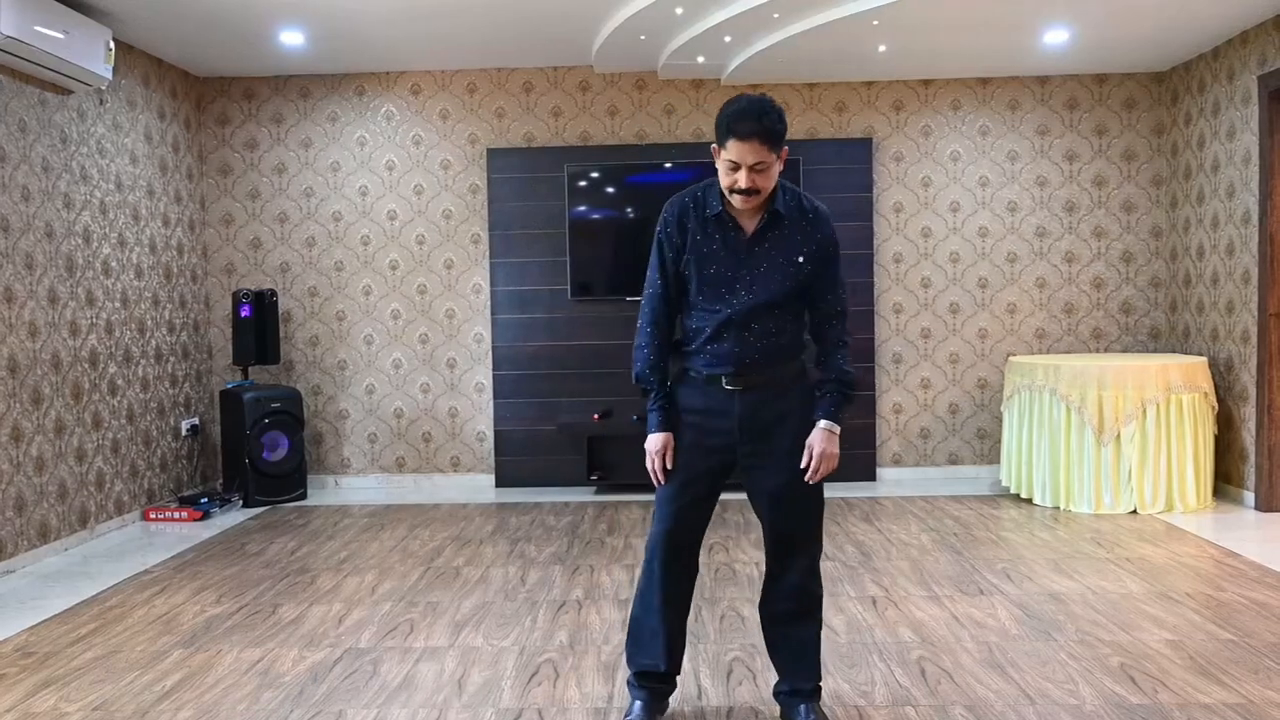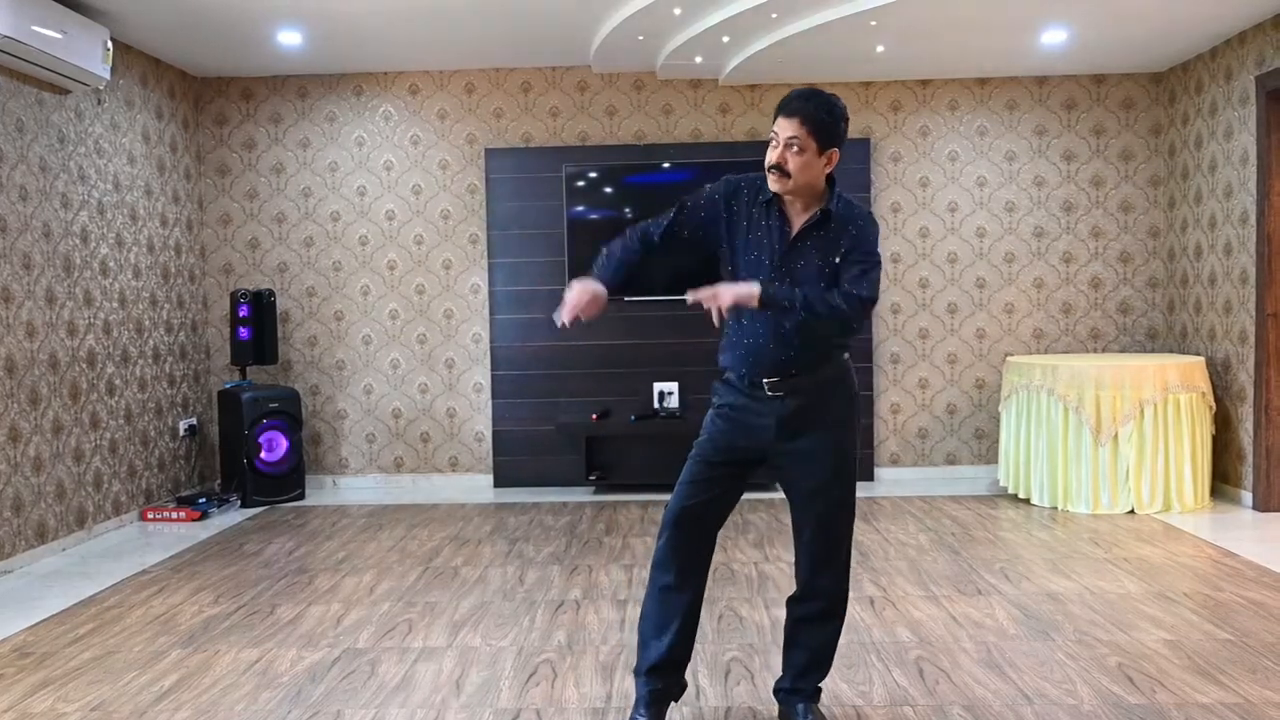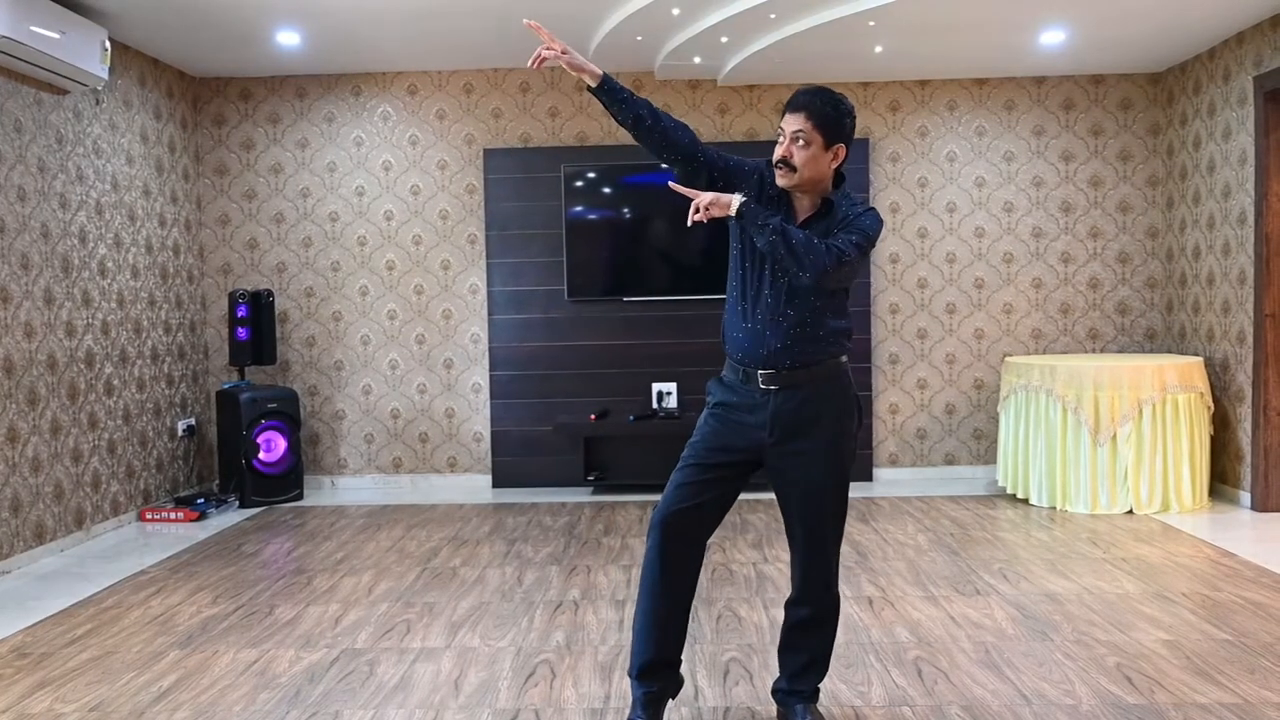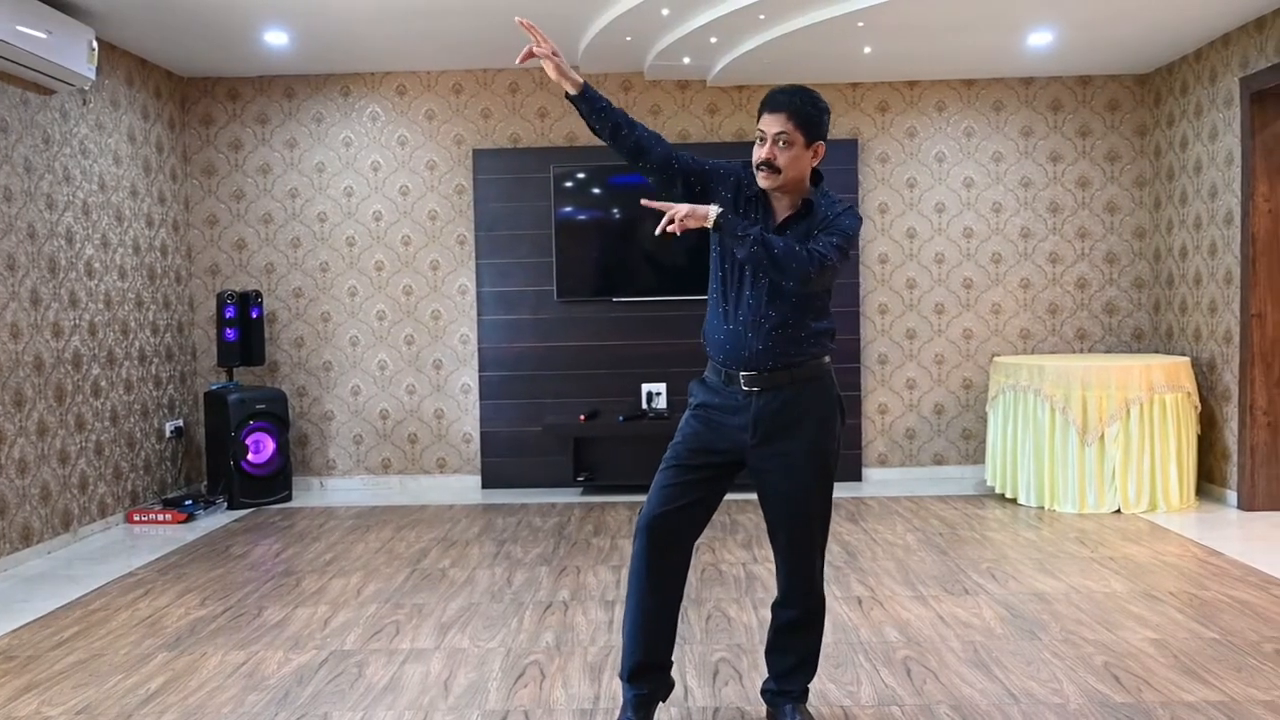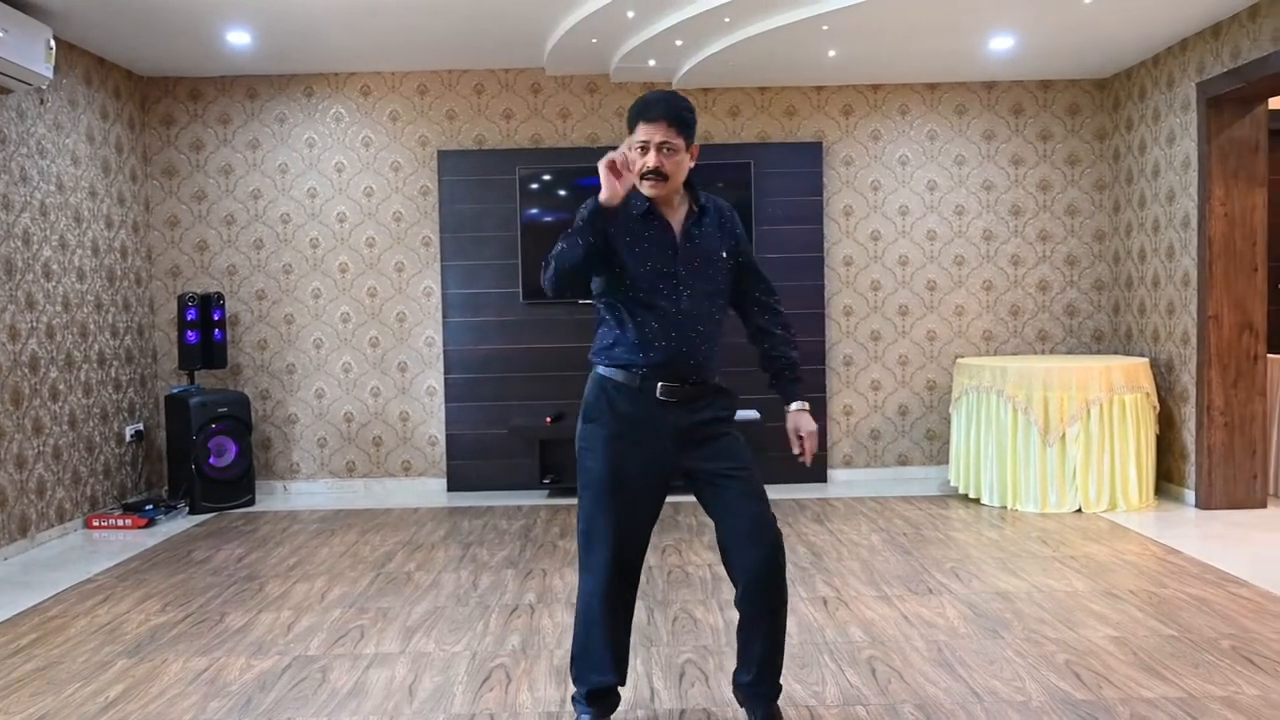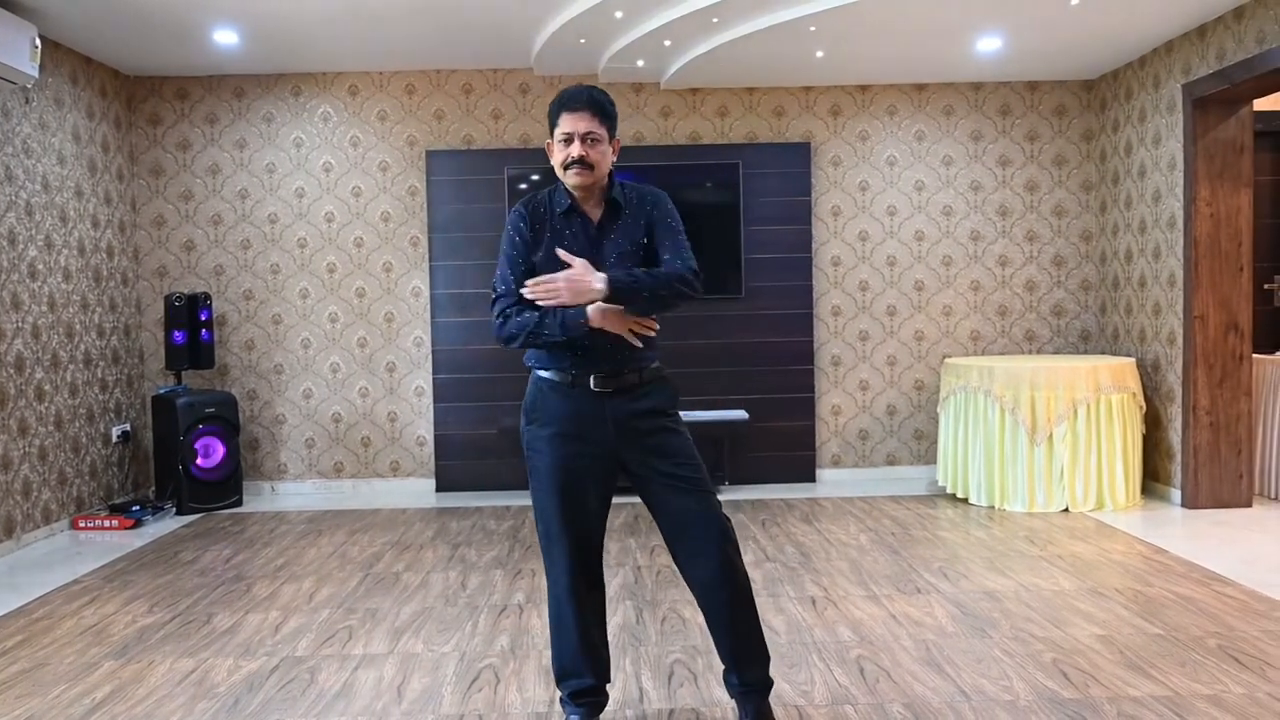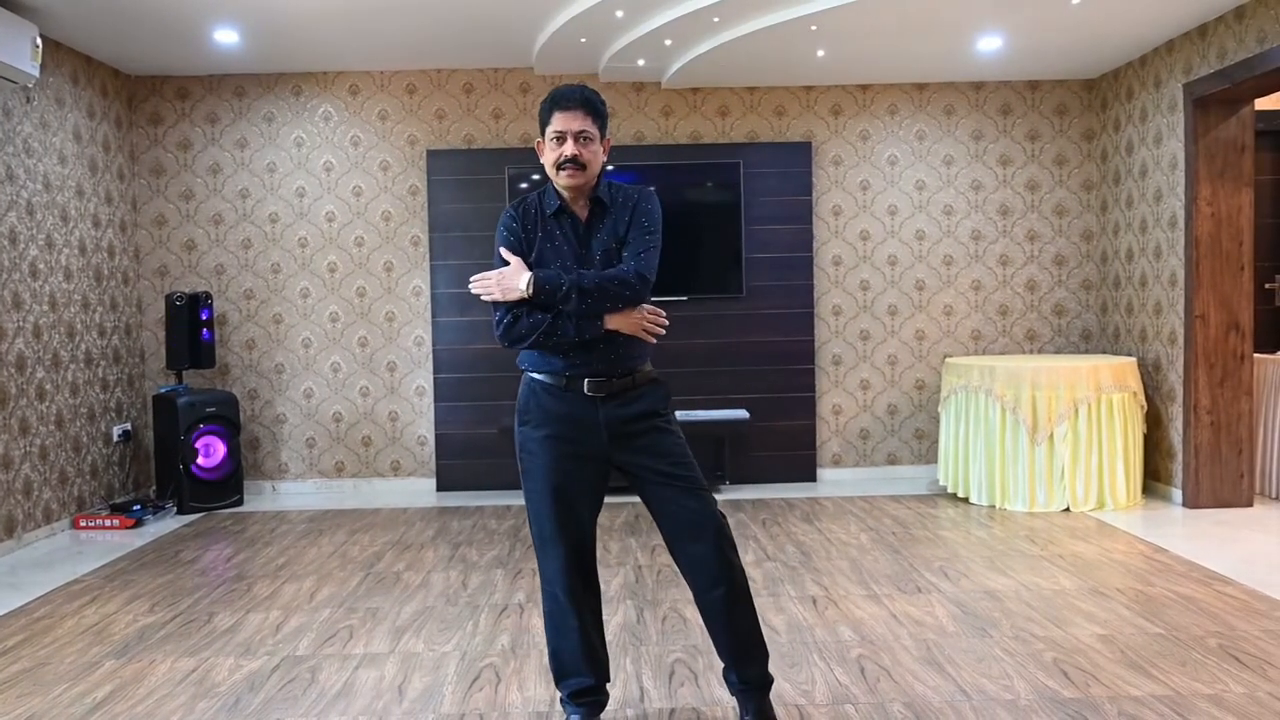
dt=0.7s
person 1, frame 1
left shoulder: (810, 222)
right shoulder: (683, 215)
left elbow: (831, 325)
right elbow: (656, 318)
left wrist: (828, 418)
right wrist: (658, 416)
left hip: (782, 401)
right hip: (698, 398)
left knee: (794, 548)
right knee: (670, 541)
person 1, frame 2
left shoulder: (854, 226)
right shoulder: (731, 200)
left elbow: (852, 304)
right elbow: (656, 235)
left wrist: (758, 292)
right wrist: (600, 278)
left hip: (817, 406)
right hip: (730, 398)
left knee: (824, 554)
right knee: (683, 528)
person 1, frame 3
left shoulder: (858, 221)
right shoulder: (753, 183)
left elbow: (815, 265)
right elbow: (671, 139)
left wrist: (741, 210)
right wrist: (592, 76)
left hip: (815, 402)
right hip: (739, 393)
left knee: (815, 554)
right knee: (674, 524)
person 1, frame 4
left shoulder: (838, 219)
right shoulder: (731, 186)
left elbow: (797, 270)
right elbow: (646, 149)
left wrist: (716, 220)
right wrist: (572, 83)
left hip: (797, 404)
right hip: (720, 395)
left knee: (799, 554)
right knee: (659, 528)
person 1, frame 5
left shoulder: (721, 219)
right shoulder: (606, 218)
left elbow: (763, 310)
right elbow: (557, 281)
left wrist: (795, 398)
right wrist: (604, 204)
left hip: (703, 408)
right hip: (621, 408)
left knee: (759, 545)
right knee: (609, 559)
person 1, frame 6
left shoulder: (650, 206)
right shoulder: (531, 218)
left elbow: (683, 278)
right elbow: (507, 320)
left wrist: (601, 284)
right wrist: (589, 317)
left hip: (642, 400)
right hip: (561, 407)
left knee: (708, 539)
right knee: (570, 558)
person 1, frame 7
left shoulder: (638, 204)
right shoulder: (520, 219)
left elbow: (635, 282)
right elbow: (511, 326)
left wrist: (538, 285)
right wrist: (606, 317)
left hip: (636, 401)
right hip: (554, 409)
left knee: (705, 538)
right knee: (565, 559)
